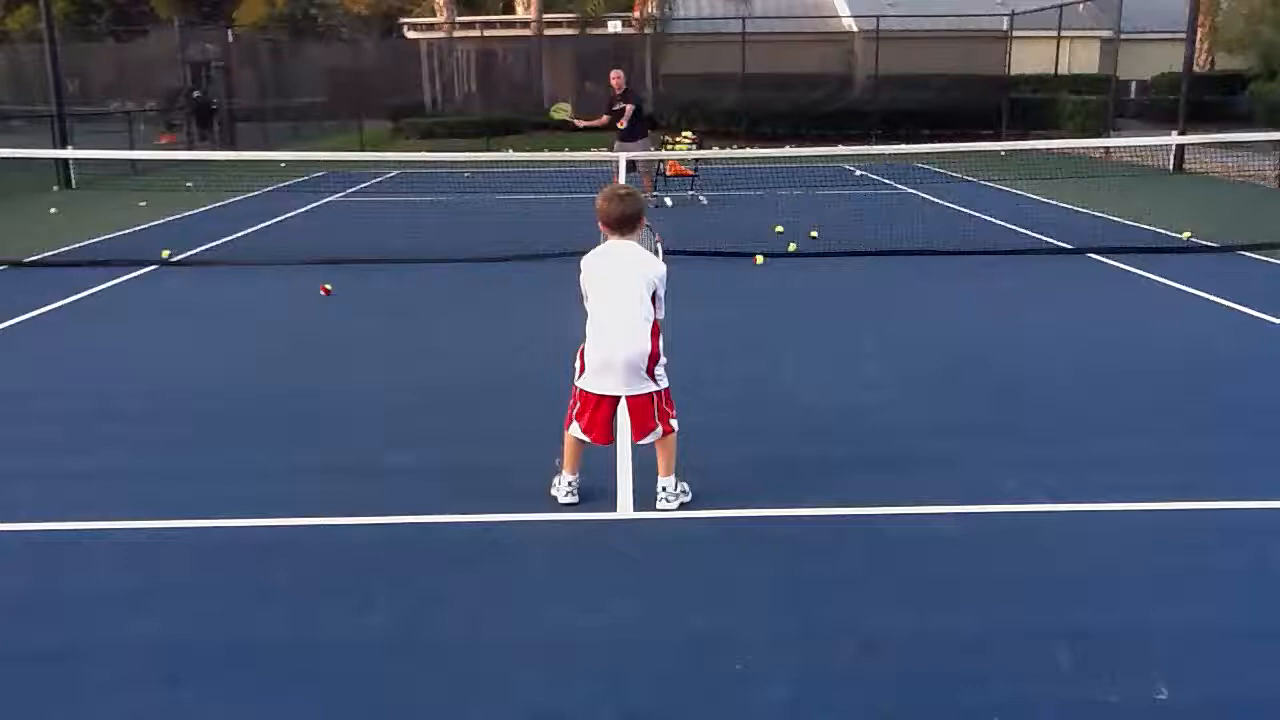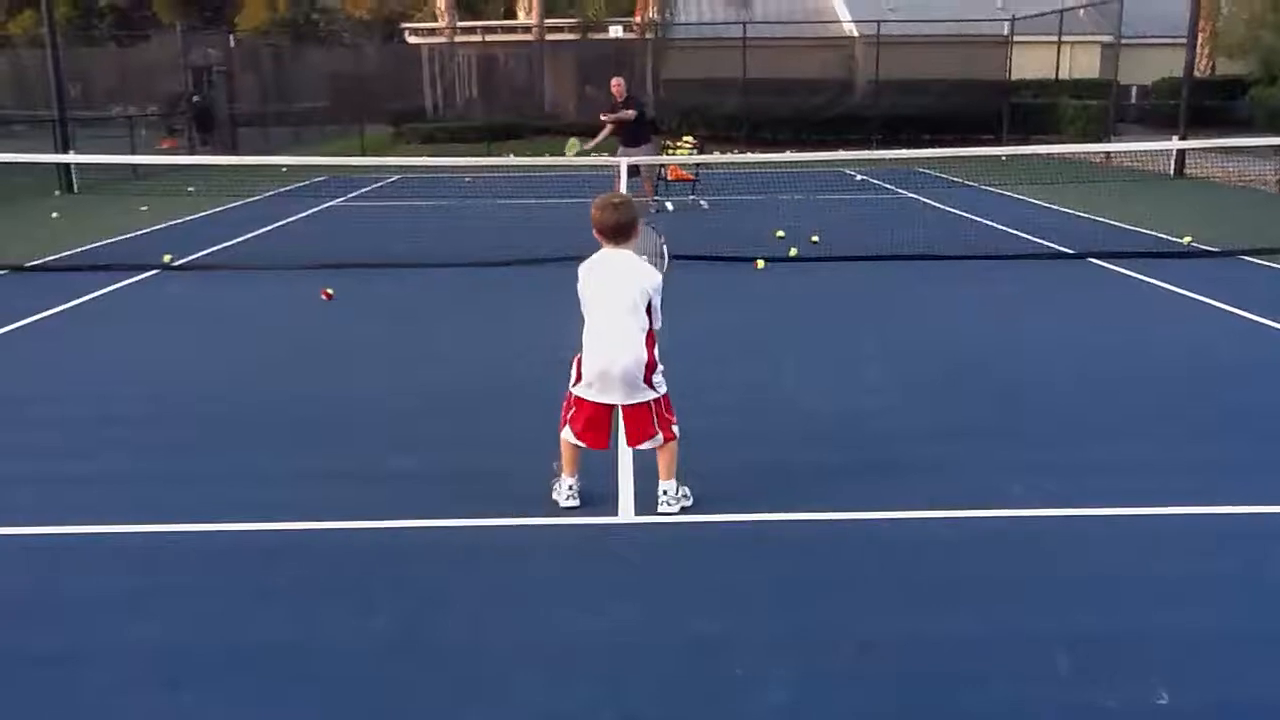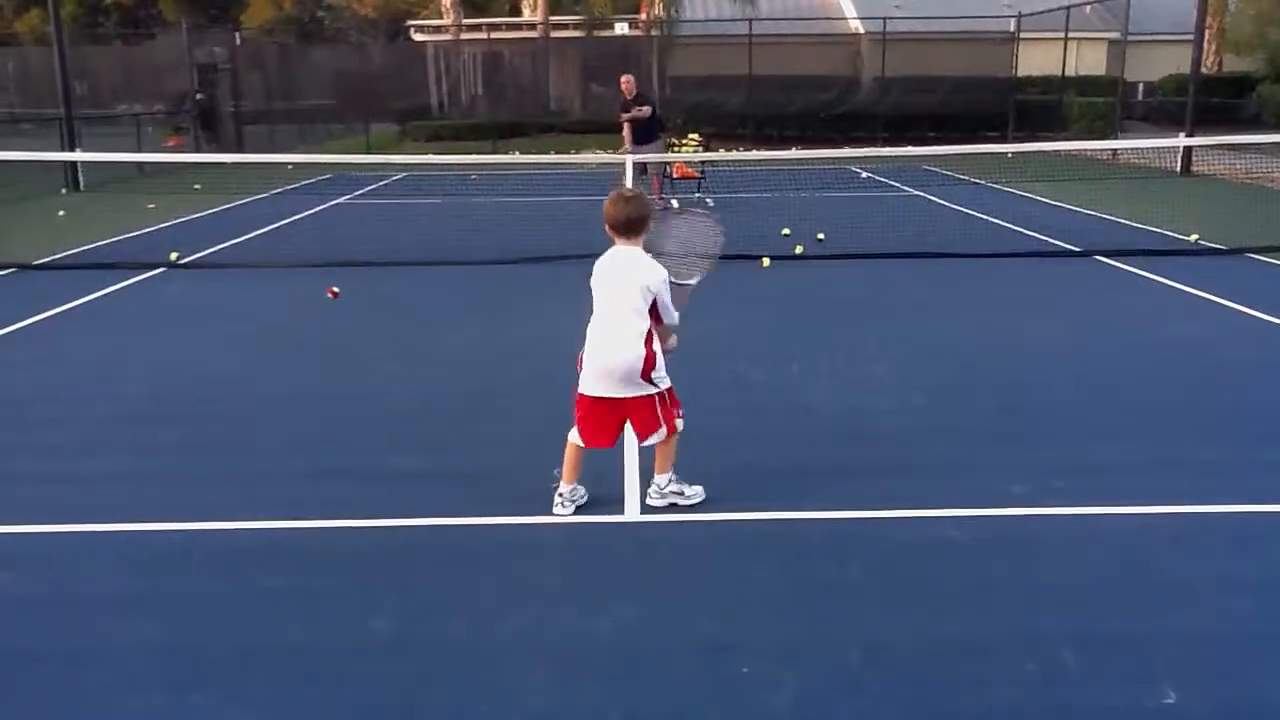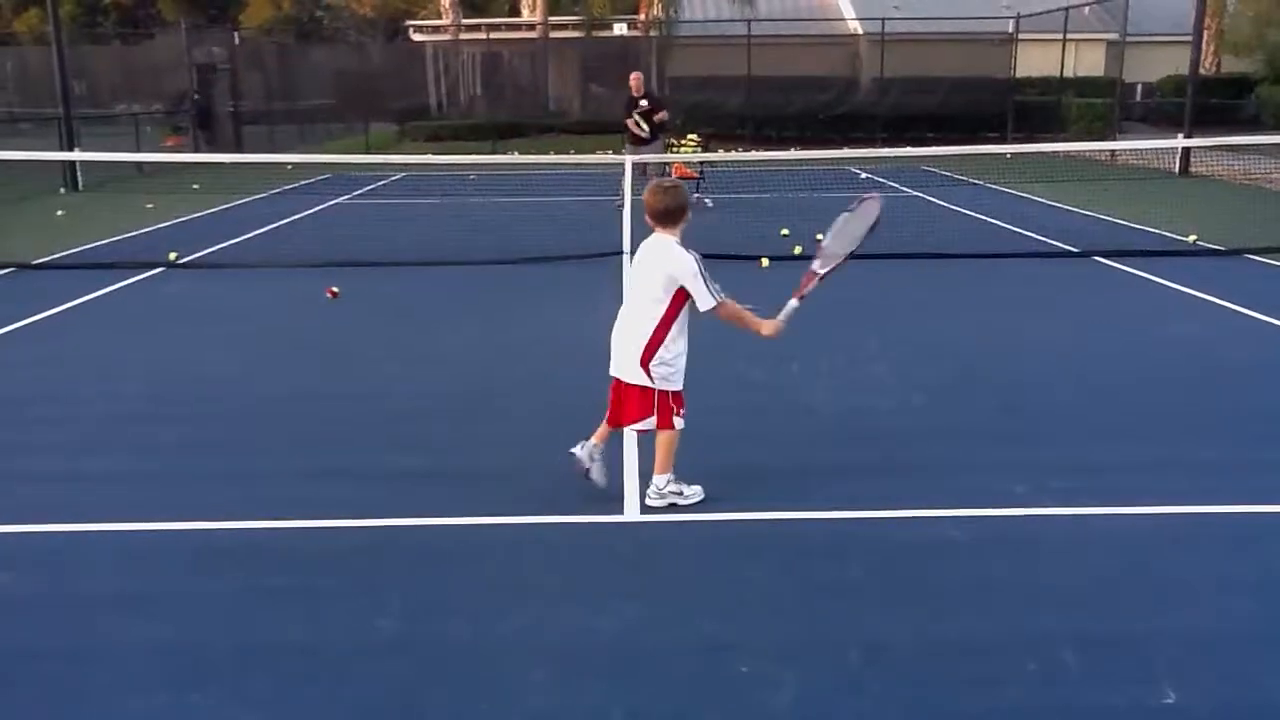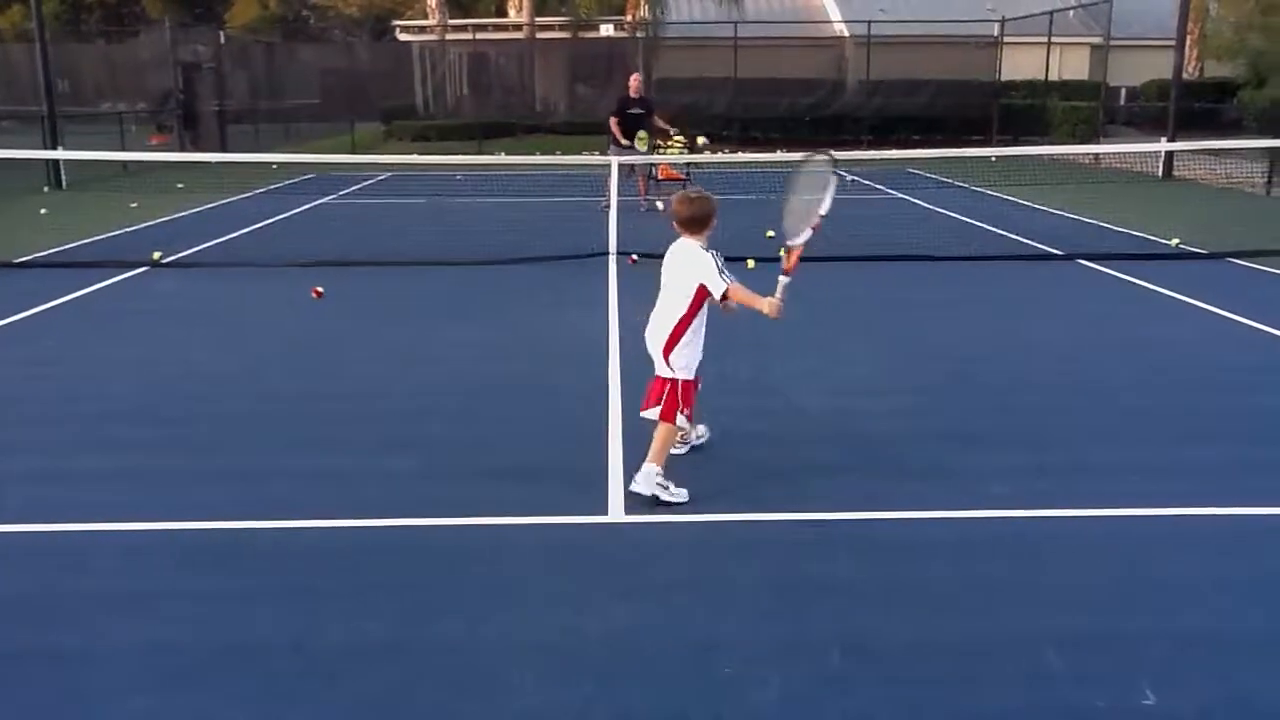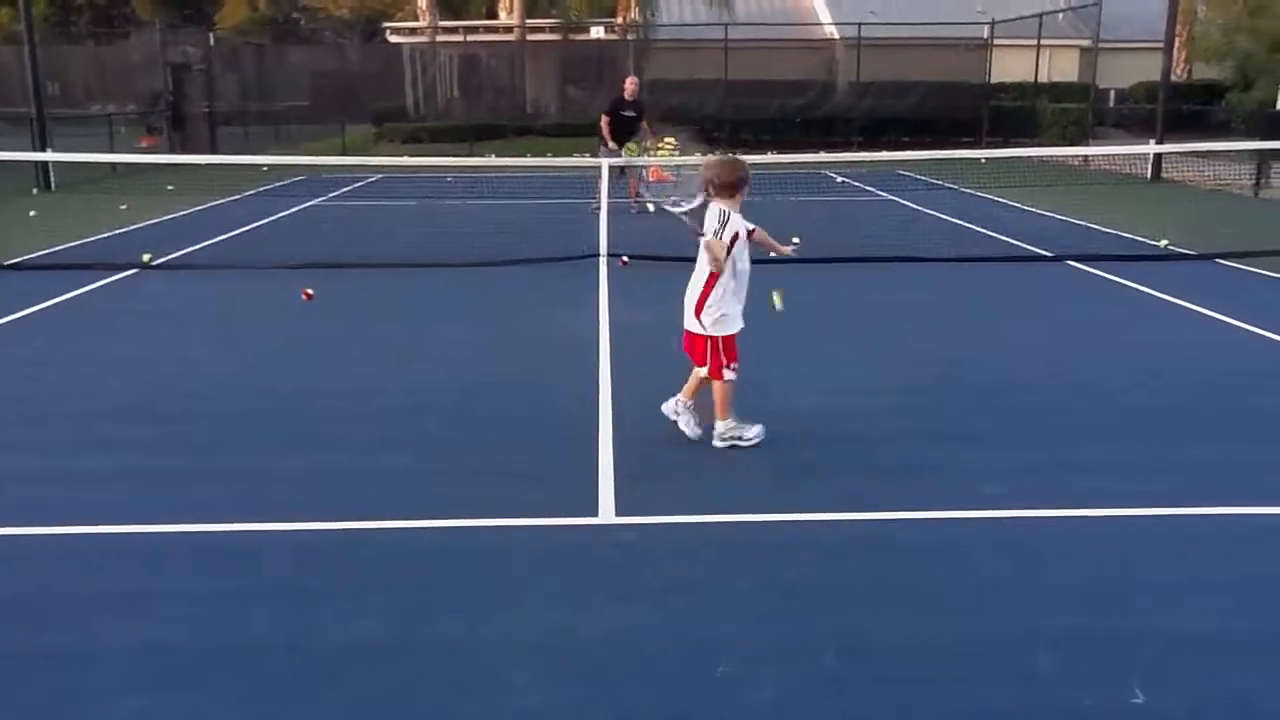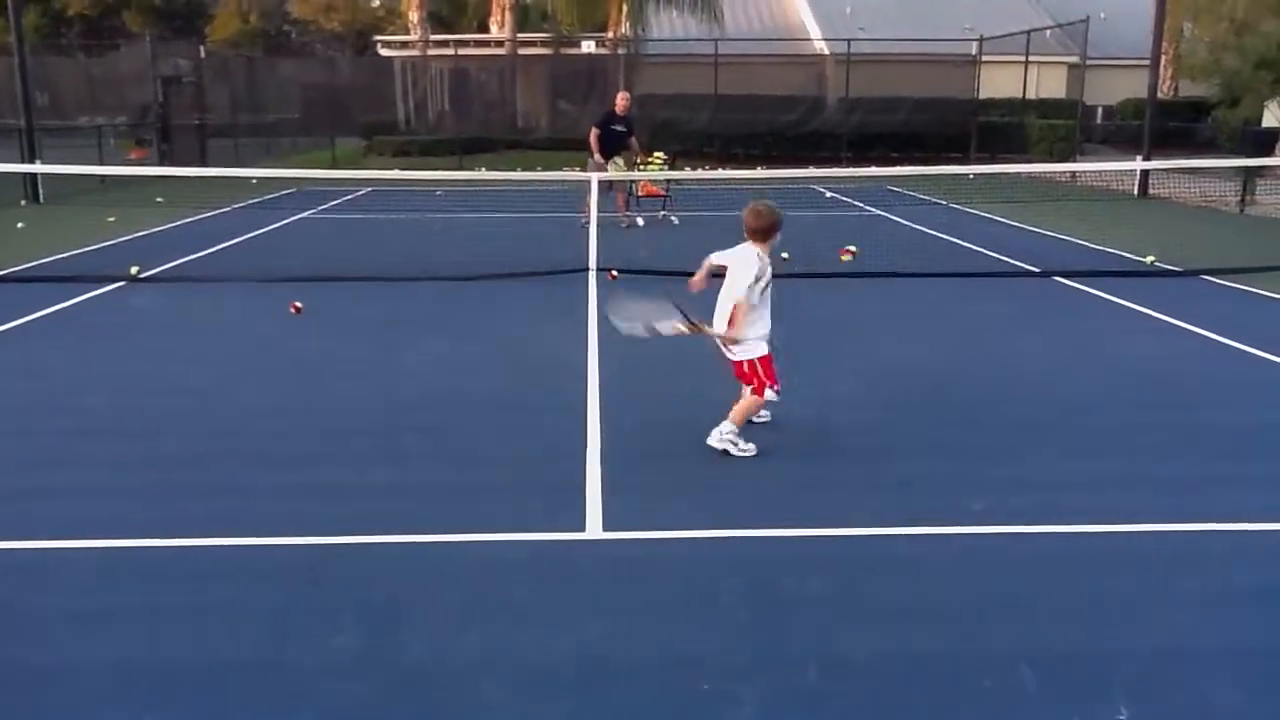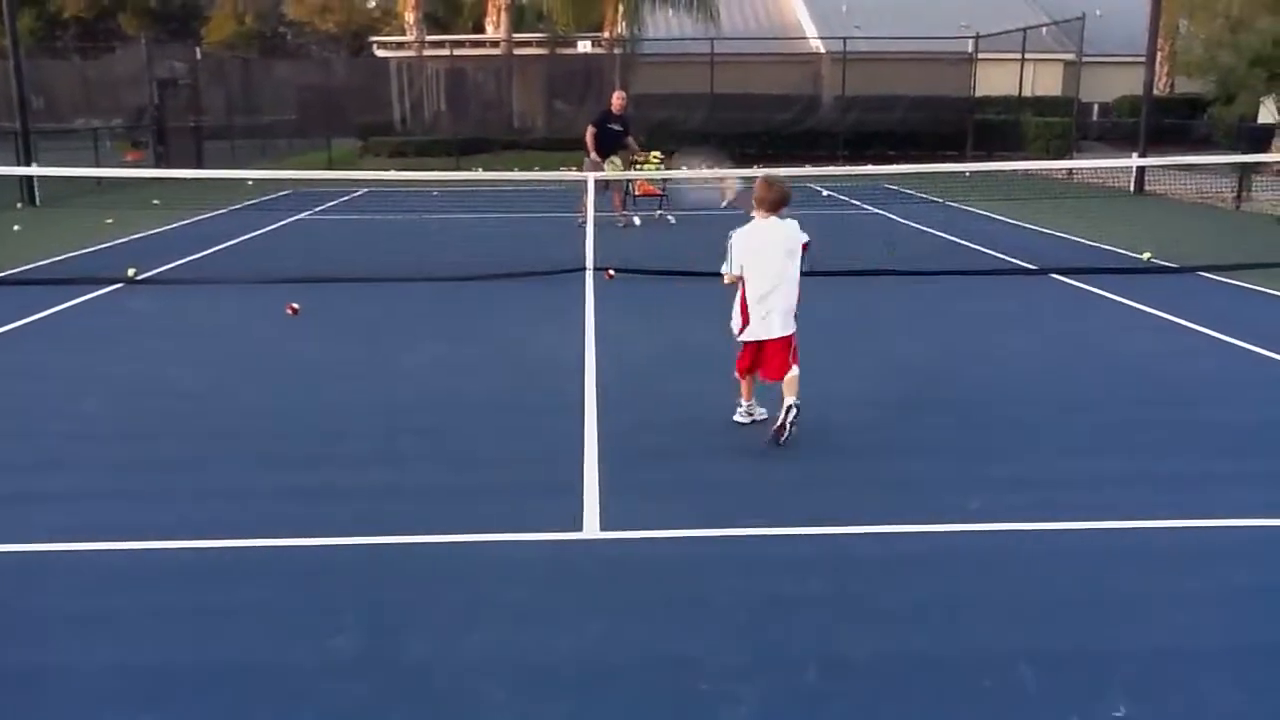
dt=0.3s
person 1, frame 1
left shoulder: (589, 262)
right shoulder: (655, 265)
right elbow: (657, 314)
left hip: (598, 355)
right hip: (640, 358)
left knee: (578, 419)
right knee: (664, 421)
left ankle: (567, 483)
right ankle: (668, 488)
person 1, frame 2
left shoulder: (586, 269)
right shoulder: (649, 275)
right elbow: (653, 324)
left hip: (595, 365)
right hip: (638, 366)
left knee: (572, 423)
right knee: (665, 427)
left ankle: (567, 487)
right ankle: (669, 492)
person 1, frame 3
left shoulder: (601, 266)
right shoulder: (655, 273)
right elbow: (666, 323)
right wrist: (666, 341)
left hip: (595, 361)
right hip: (639, 364)
left knee: (583, 429)
right knee: (669, 420)
left ankle: (566, 493)
right ankle: (663, 485)
person 1, frame 4
left shoulder: (647, 248)
right shoulder: (685, 260)
right elbow: (716, 304)
left wrist: (736, 310)
right wrist: (759, 325)
left hip: (626, 342)
right hip: (654, 353)
left knee: (626, 410)
right knee: (670, 416)
left ankle: (592, 447)
right ankle: (662, 485)
person 1, frame 5
left shoulder: (676, 250)
right shoulder: (704, 258)
right elbow: (729, 287)
left wrist: (726, 300)
right wrist: (762, 303)
left hip: (661, 335)
right hip: (676, 345)
left knee: (683, 399)
right knee: (674, 408)
left ankle: (680, 437)
right ankle: (651, 475)
person 1, frame 6
left shoulder: (729, 216)
right shoulder: (724, 216)
left elbow: (754, 233)
right elbow: (713, 241)
left wrist: (778, 248)
right wrist: (716, 257)
left hip: (705, 304)
right hip: (713, 308)
left knee: (709, 362)
right knee: (723, 367)
left ankle: (682, 403)
right ankle: (725, 427)
person 1, frame 7
left shoulder: (741, 250)
right shoulder: (759, 265)
left elbow: (712, 260)
right elbow: (744, 300)
left wrist: (700, 277)
right wrist: (734, 329)
left hip: (728, 330)
right hip: (745, 338)
left knee: (749, 376)
right knee: (765, 390)
left ankle: (746, 411)
right ankle: (725, 433)
person 1, frame 8
left shoulder: (740, 237)
right shoulder: (791, 230)
left elbow: (731, 278)
right elbow: (803, 244)
left hip: (749, 316)
right hip: (782, 315)
left knee: (749, 362)
right knee: (788, 366)
left ankle: (747, 407)
right ankle: (789, 404)
